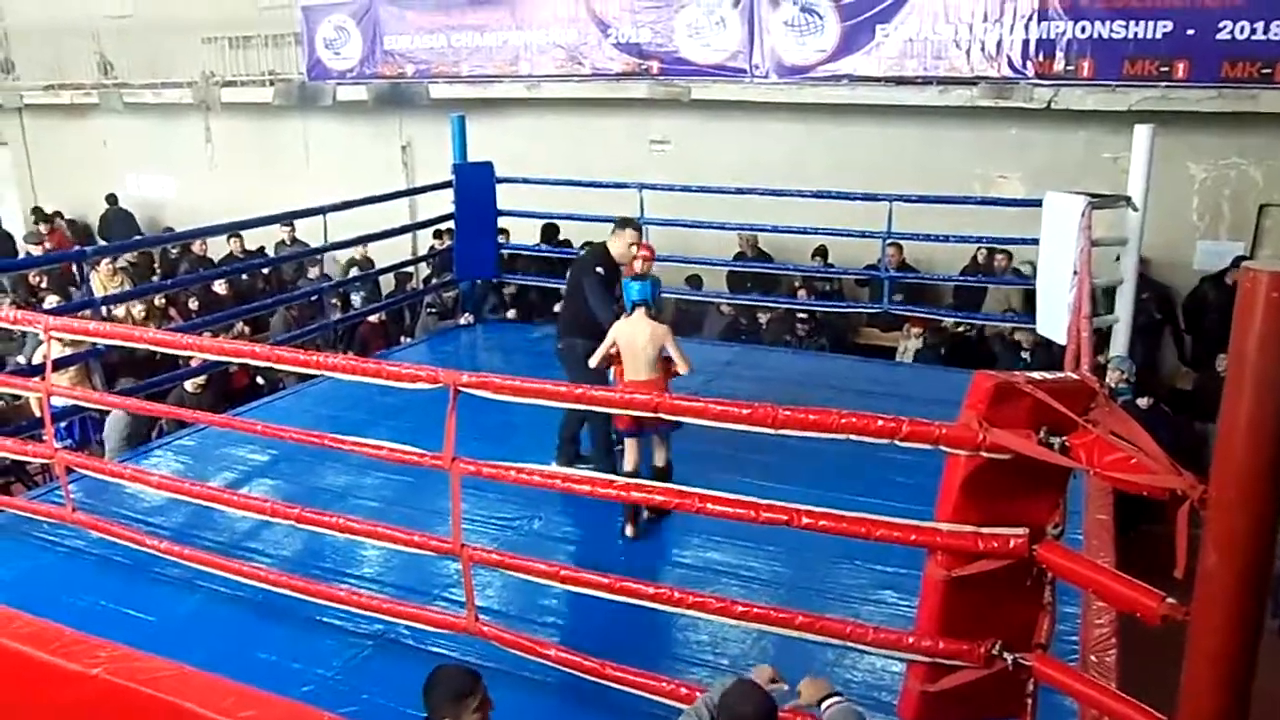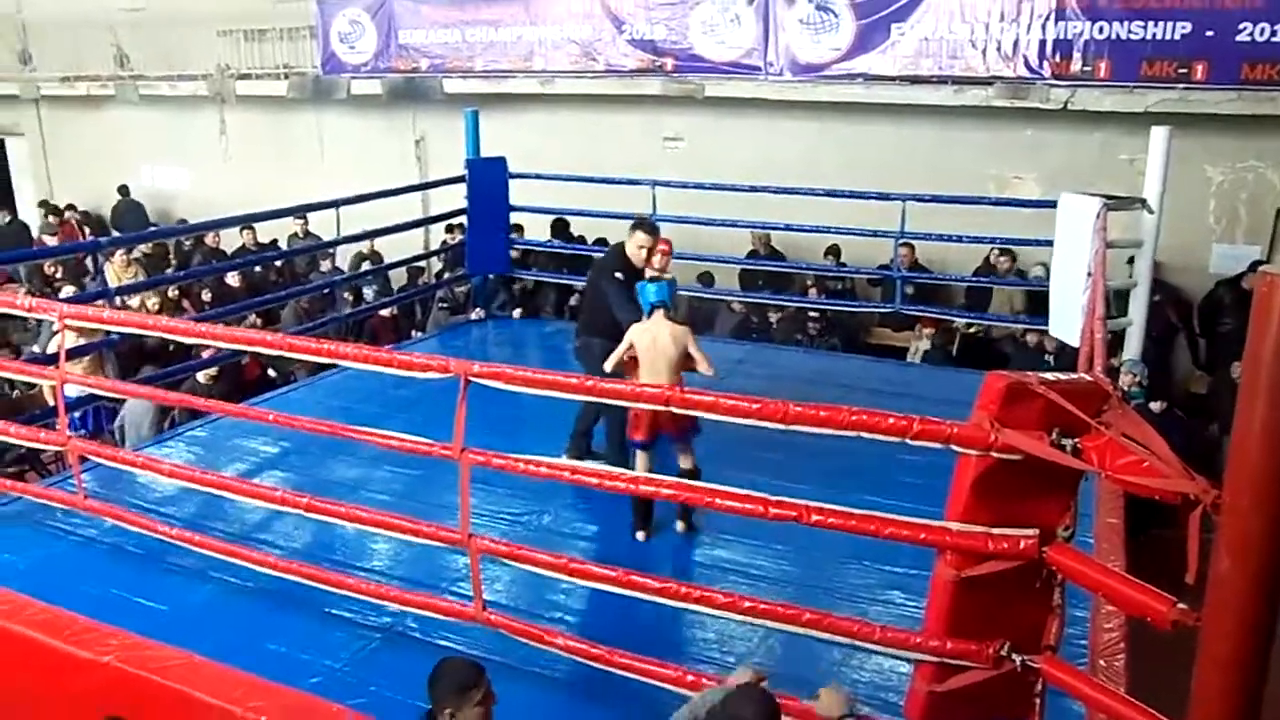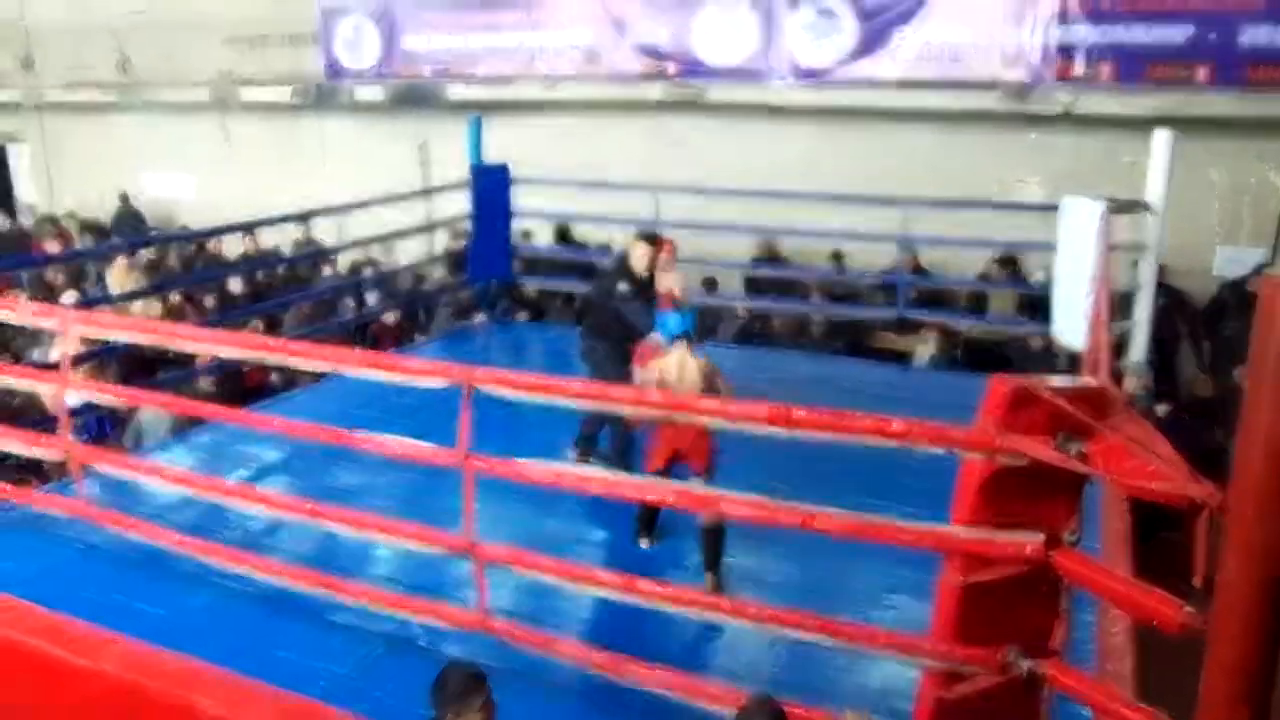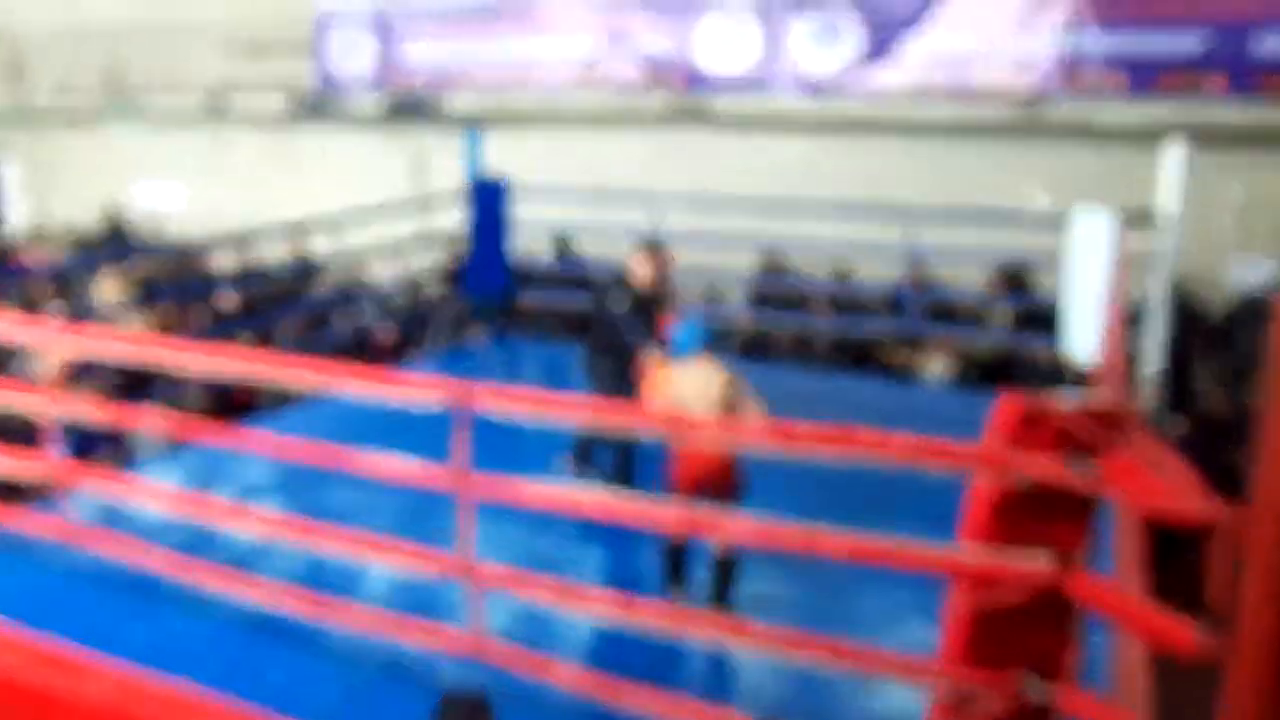
dt=0.2s
person 1, frame 1
left shoulder: (619, 326)
right shoulder: (662, 330)
left elbow: (593, 363)
right elbow: (684, 368)
left hip: (629, 393)
right hip: (655, 393)
left knee: (631, 454)
right knee: (660, 451)
left ankle: (630, 520)
right ankle: (653, 507)
person 1, frame 2
left shoulder: (636, 330)
right shoulder: (682, 332)
left elbow: (608, 367)
right elbow: (708, 370)
left knee: (642, 461)
right knee: (685, 456)
left ankle: (641, 526)
right ankle: (684, 518)
person 1, frame 3
left shoulder: (658, 364)
right shoulder: (704, 365)
right elbow: (724, 395)
left hip: (668, 432)
right hip: (696, 434)
left ankle: (645, 534)
right ankle: (712, 571)
person 1, frame 4
left shoulder: (672, 375)
right shoulder: (726, 376)
left elbow: (658, 414)
right elbow: (757, 415)
left hip: (687, 455)
right hip: (718, 457)
left ankle: (675, 583)
right ankle: (719, 599)
person 2, frame 1
left shoulder: (609, 263)
right shoulder: (593, 264)
left elbow: (609, 302)
right elbow: (600, 305)
left hip: (587, 341)
right hip: (577, 343)
left ankle: (566, 455)
right ankle: (605, 469)
person 2, frame 2
left shoulder: (634, 265)
right shoulder: (612, 267)
left elbow: (632, 302)
right elbow: (624, 308)
left hip: (608, 340)
right hip: (595, 341)
right knee: (615, 400)
left ankle: (577, 449)
right ankle: (617, 465)
person 2, frame 3
right shoulder: (617, 279)
left elbow: (647, 308)
right elbow: (636, 312)
left hip: (621, 343)
right hip: (601, 344)
left ankle: (583, 447)
person 2, frame 4
right shoulder: (616, 292)
right elbow: (630, 328)
right wrist: (647, 347)
left hip: (625, 358)
right hip: (605, 358)
left ankle: (581, 457)
